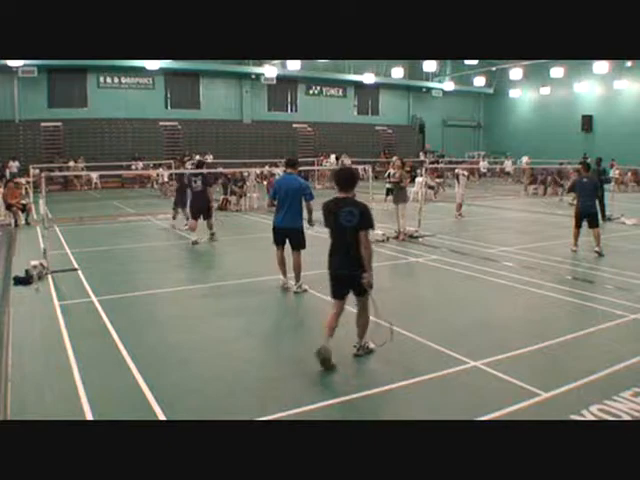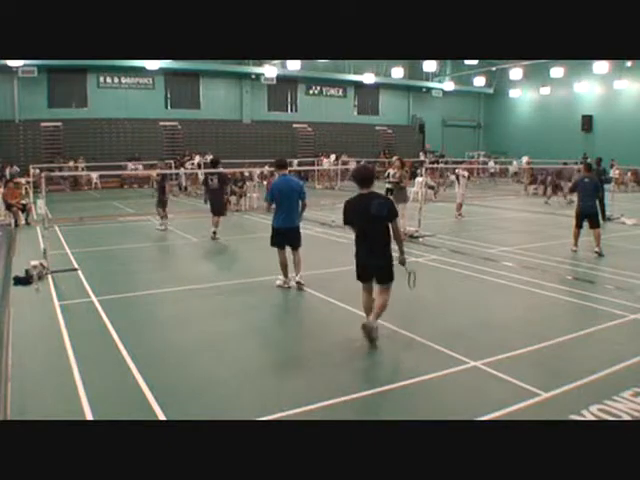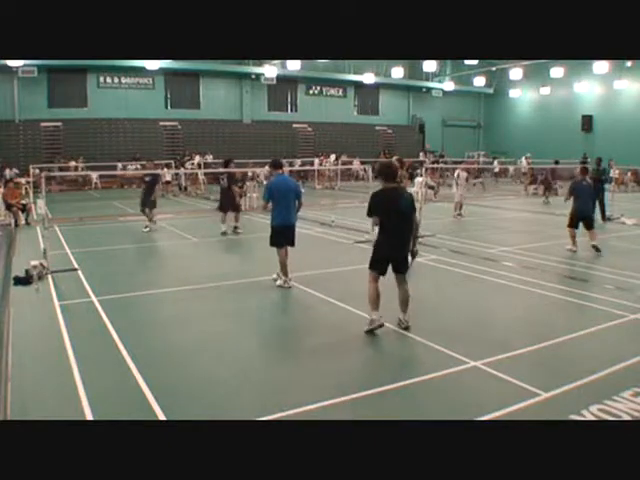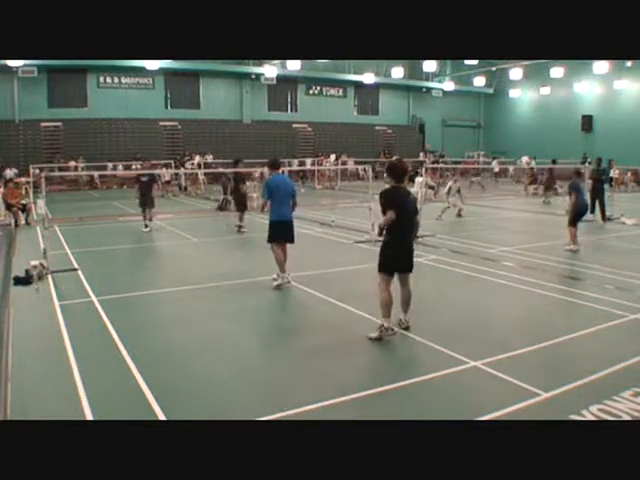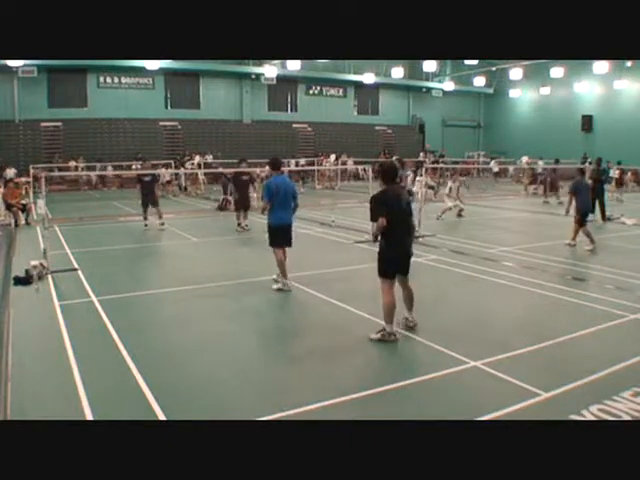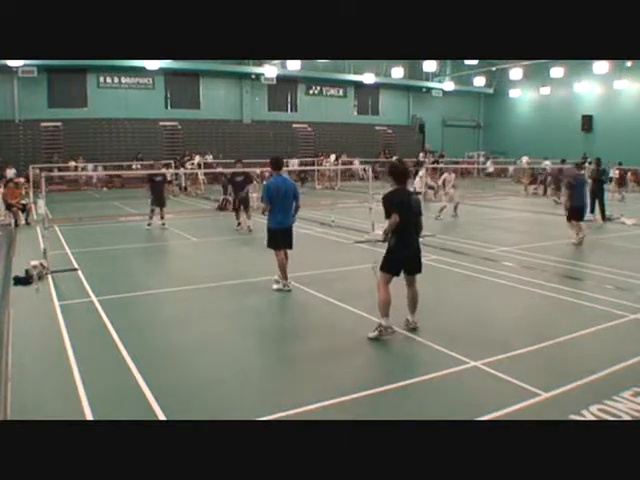
dt=0.5s
person 1, frame 1
left shoulder: (328, 207)
right shoulder: (360, 209)
right elbow: (365, 242)
right wrist: (368, 271)
left hip: (336, 265)
right hip: (356, 266)
left knee: (337, 308)
right knee: (363, 305)
left ankle: (325, 344)
right ankle: (361, 345)
person 1, frame 2
left shoulder: (350, 204)
right shoulder: (386, 202)
left elbow: (353, 228)
right elbow: (396, 230)
right wrist: (402, 252)
left hip: (362, 254)
right hip: (383, 255)
left knee: (367, 290)
right knee: (383, 293)
left ankle: (370, 323)
right ankle: (370, 321)
person 1, frame 3
left shoulder: (378, 196)
right shoulder: (407, 196)
left elbow: (375, 221)
right elbow: (415, 223)
left wrist: (384, 220)
right wrist: (414, 244)
left hip: (384, 244)
right hip: (402, 246)
left knee: (373, 280)
right knee: (402, 282)
left ankle: (375, 317)
right ankle: (404, 319)
person 1, frame 4
left shoulder: (387, 193)
right shoulder: (410, 195)
left elbow: (391, 216)
right elbow: (416, 222)
left wrist: (381, 226)
left hip: (392, 245)
right hip: (407, 245)
left knee: (383, 285)
right knee: (405, 282)
left ankle: (386, 326)
right ankle: (404, 319)
person 1, frame 5
left shoulder: (378, 198)
right shoulder: (404, 195)
left elbow: (382, 223)
right elbow: (411, 224)
left wrist: (375, 233)
left hip: (389, 248)
right hip: (405, 247)
left knee: (387, 289)
right knee: (405, 283)
left ankle: (389, 331)
right ankle: (410, 318)
person 1, frame 6
left shoulder: (390, 197)
right shoulder: (414, 197)
left elbow: (395, 219)
right elbow: (420, 224)
left wrist: (386, 232)
left hip: (397, 247)
right hip: (414, 247)
left knee: (382, 283)
right knee: (411, 283)
left ankle: (385, 324)
right ankle: (412, 320)
person 2, frame 1
left shoulder: (278, 182)
right shoulder: (302, 184)
left elbow: (270, 203)
right elbow: (309, 206)
right wrist: (310, 219)
left hip: (279, 222)
right hip: (295, 223)
left knee: (280, 249)
right knee: (296, 252)
left ankle: (284, 279)
right ankle: (298, 284)
person 2, frame 2
left shoulder: (274, 185)
right shoulder: (298, 183)
left elbow: (268, 207)
right elbow: (304, 204)
left wrist: (269, 207)
right wrist: (300, 215)
left hip: (279, 223)
right hip: (294, 223)
left knee: (281, 251)
right knee: (296, 250)
left ankle: (286, 280)
right ankle: (298, 276)
person 2, frame 3
left shoulder: (271, 184)
right shoulder: (293, 182)
left elbow: (265, 205)
right elbow: (300, 203)
left wrist: (265, 207)
left hip: (278, 221)
right hip: (290, 220)
left knee: (281, 249)
right knee: (285, 248)
left ankle: (286, 279)
right ankle: (282, 273)
person 2, frame 4
left shoulder: (270, 181)
right shoulder: (288, 180)
left elbow: (266, 201)
right elbow: (294, 202)
left wrist: (262, 209)
left hip: (276, 218)
right hip: (288, 218)
left knee: (275, 246)
right knee: (283, 245)
left ankle: (284, 275)
right ankle: (282, 273)
person 2, frame 5
left shoulder: (269, 183)
right shoulder: (289, 182)
left elbow: (266, 205)
right elbow: (296, 203)
left wrist: (263, 211)
left hip: (275, 221)
right hip: (287, 221)
left knee: (278, 250)
right knee: (283, 248)
left ankle: (285, 281)
right ankle: (281, 274)
person 2, frame 6
left shoulder: (269, 184)
right shoulder: (291, 183)
left elbow: (266, 206)
right elbow: (297, 204)
left wrist: (263, 212)
left hip: (275, 223)
right hip: (288, 222)
left knee: (279, 252)
right knee: (284, 250)
left ankle: (285, 283)
right ankle: (282, 276)
